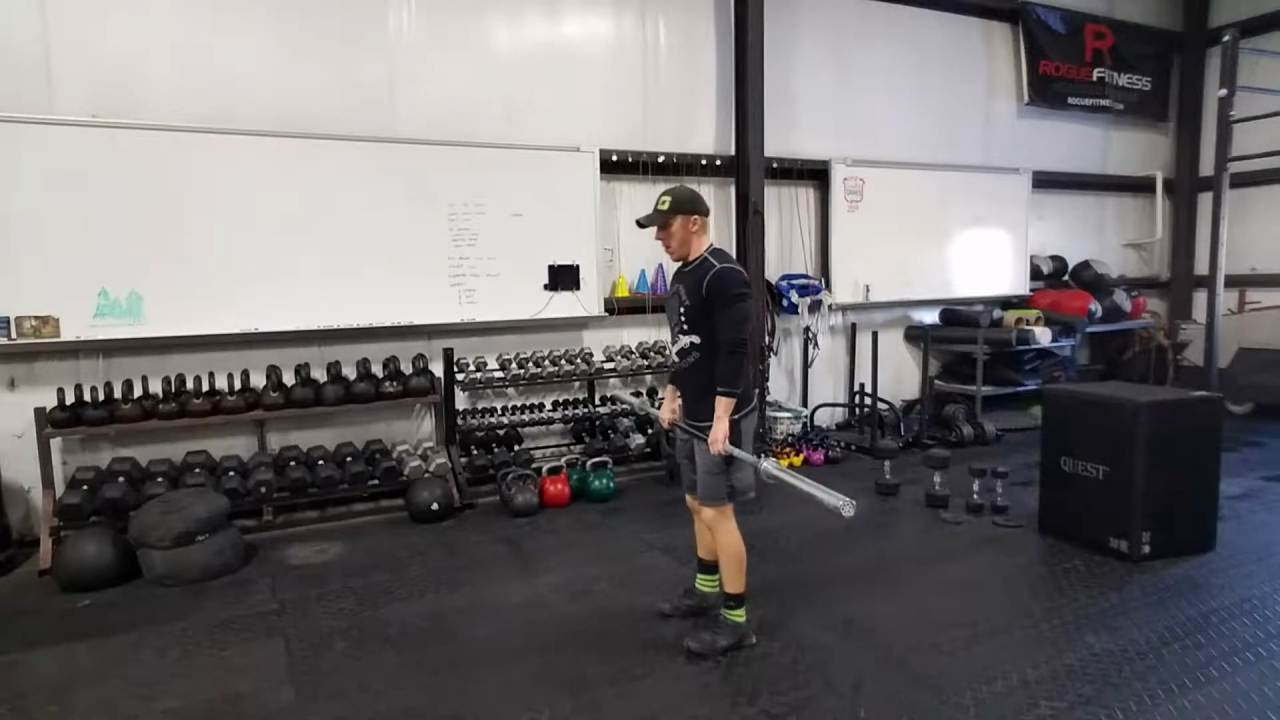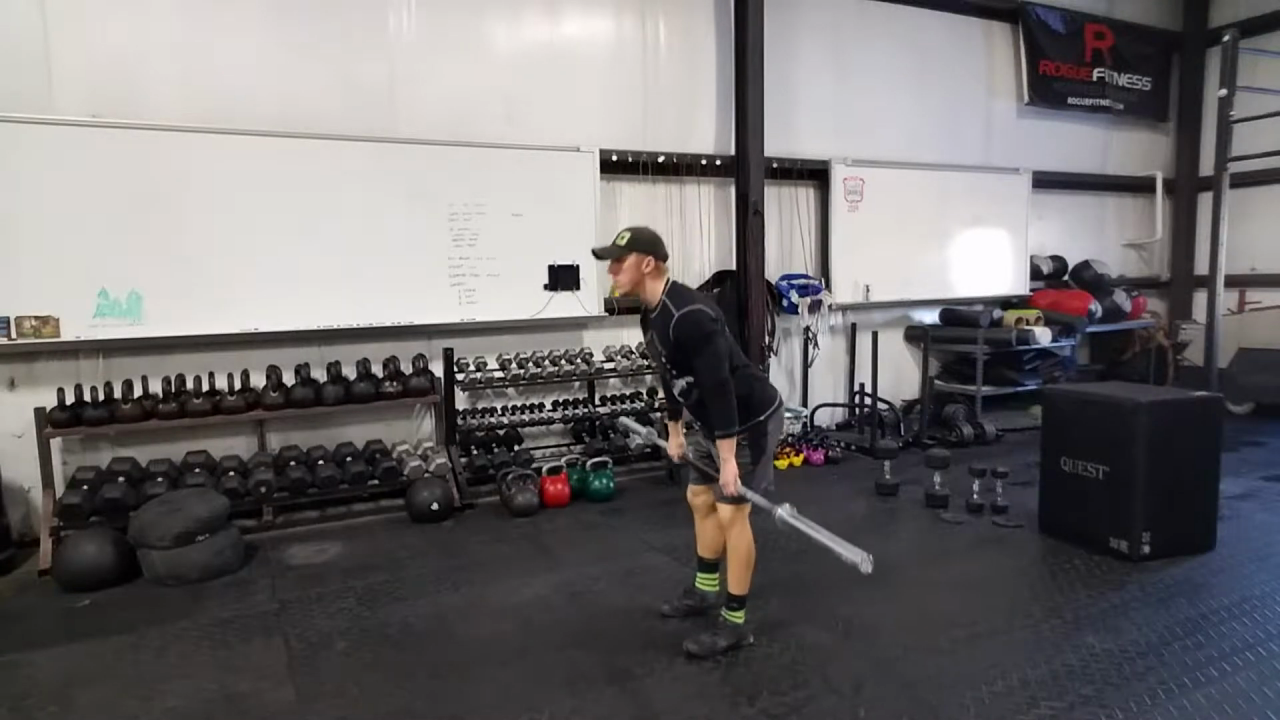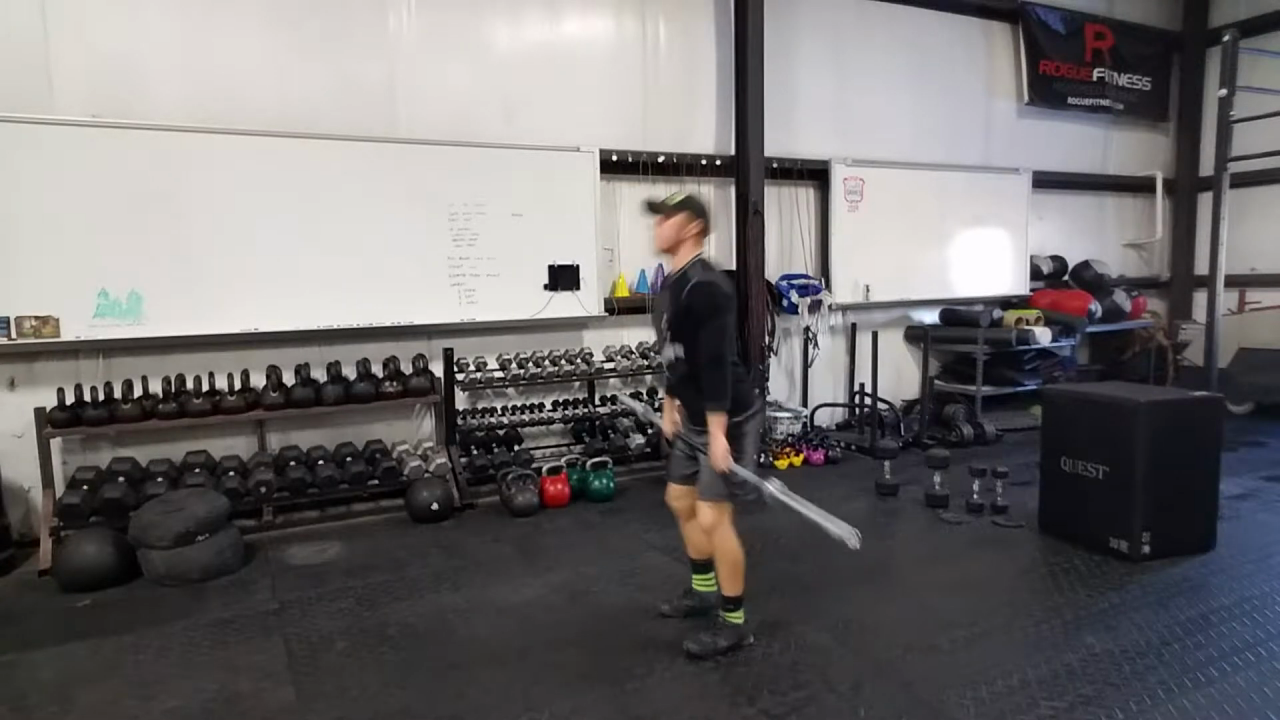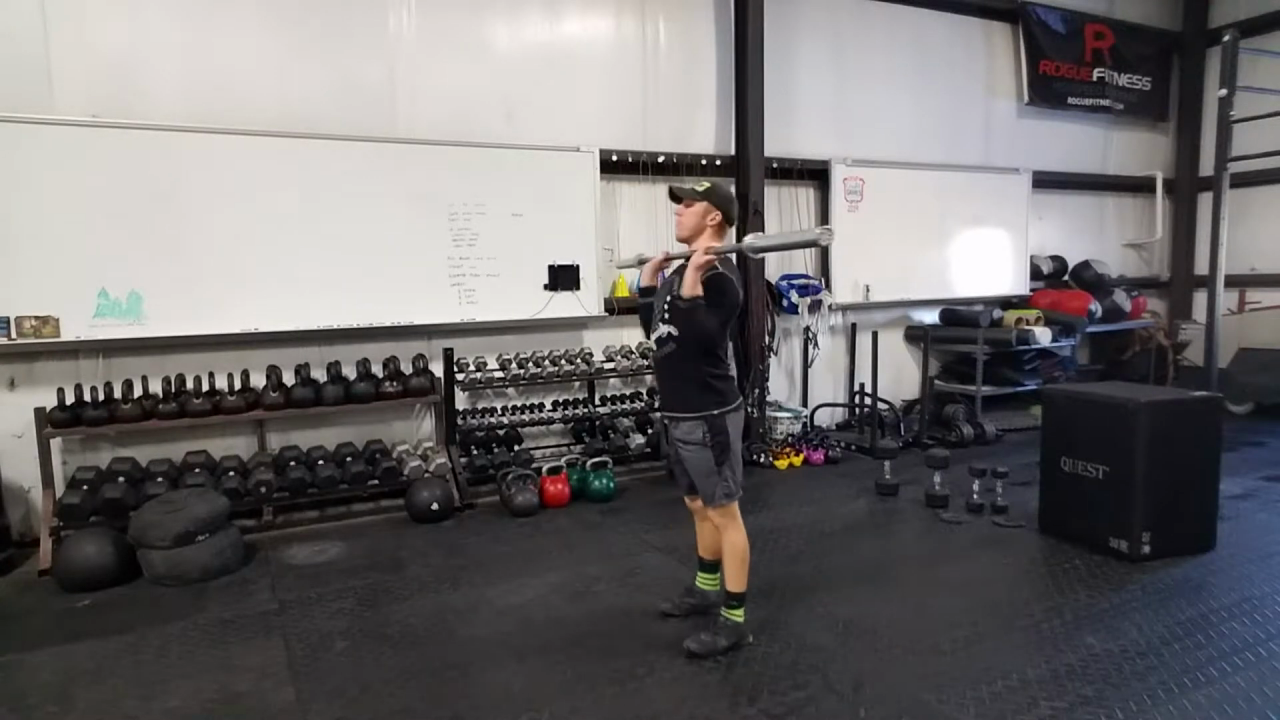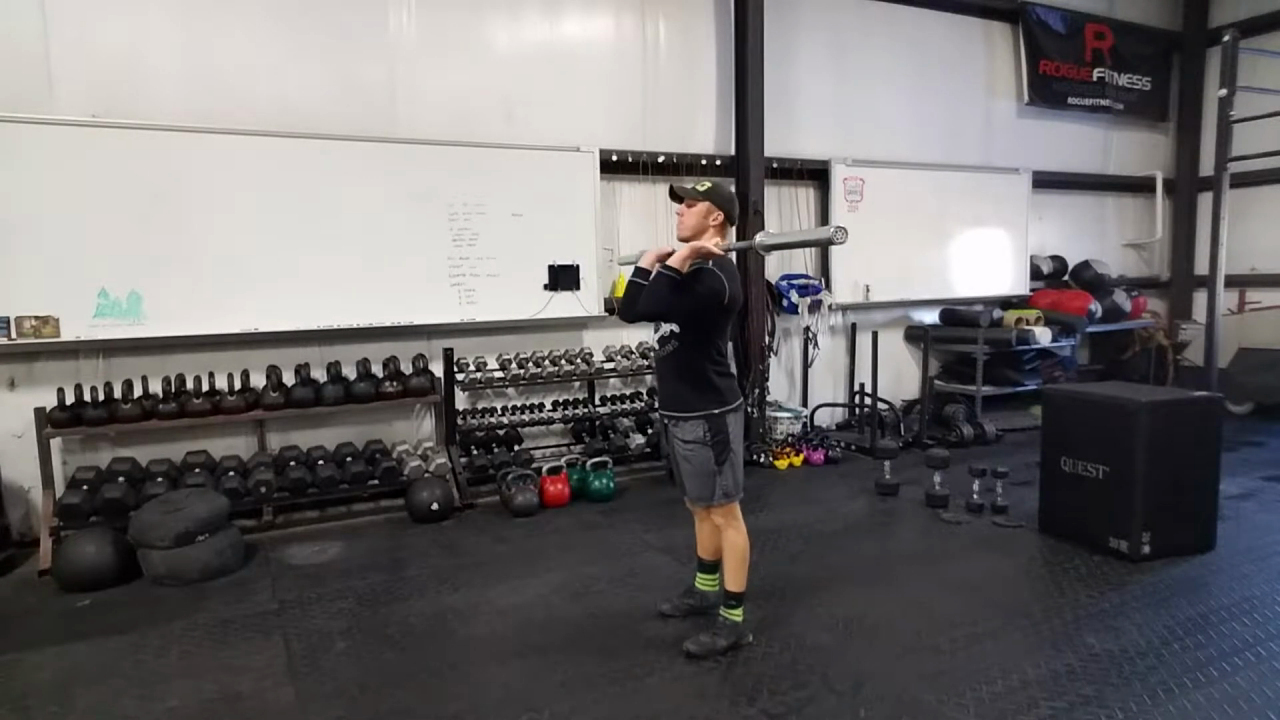
dt=0.5s
person 1, frame 1
left shoulder: (723, 275)
right shoulder: (682, 275)
left elbow: (734, 352)
left wrist: (722, 418)
right wrist: (671, 397)
left hip: (723, 417)
right hip: (693, 414)
left knee: (717, 513)
right knee: (698, 505)
left ankle: (735, 620)
right ankle: (706, 591)
person 1, frame 2
left shoulder: (689, 315)
right shoulder: (652, 314)
left elbow: (719, 386)
right elbow: (671, 377)
left wrist: (728, 459)
right wrist: (674, 431)
left hip: (751, 418)
right hip: (714, 421)
left knee: (731, 512)
right knee: (700, 500)
left ankle: (734, 623)
right ankle: (705, 592)
person 1, frame 3
left shoulder: (705, 286)
right shoulder: (671, 284)
left elbow: (717, 363)
left wrist: (720, 434)
right wrist: (670, 405)
left hip: (729, 416)
right hip: (692, 414)
left knee: (715, 516)
right knee: (680, 500)
left ankle: (734, 622)
right ankle: (703, 593)
person 1, frame 4
left shoulder: (716, 277)
right shoulder: (680, 272)
left elbow: (700, 340)
right elbow: (656, 328)
left wrist: (692, 282)
right wrist: (651, 280)
left hip: (709, 415)
right hip: (677, 411)
left knee: (723, 513)
right knee: (699, 506)
left ankle: (733, 620)
right ankle: (705, 590)
person 1, frame 5
left shoulder: (712, 277)
right shoulder: (692, 271)
left elbow: (645, 308)
right elbow: (630, 309)
left wrist: (680, 259)
right wrist: (650, 261)
left hip: (710, 414)
right hip: (679, 411)
left knee: (723, 512)
right knee: (700, 506)
left ankle: (732, 621)
right ankle: (705, 590)
